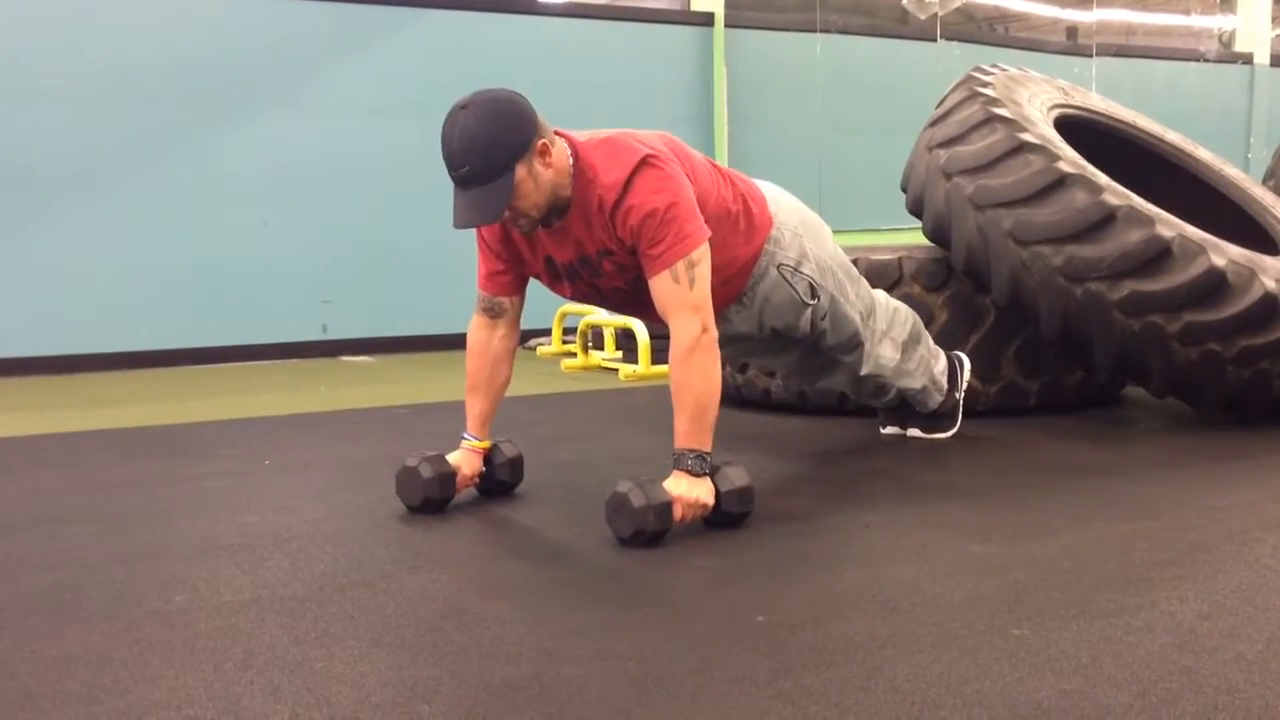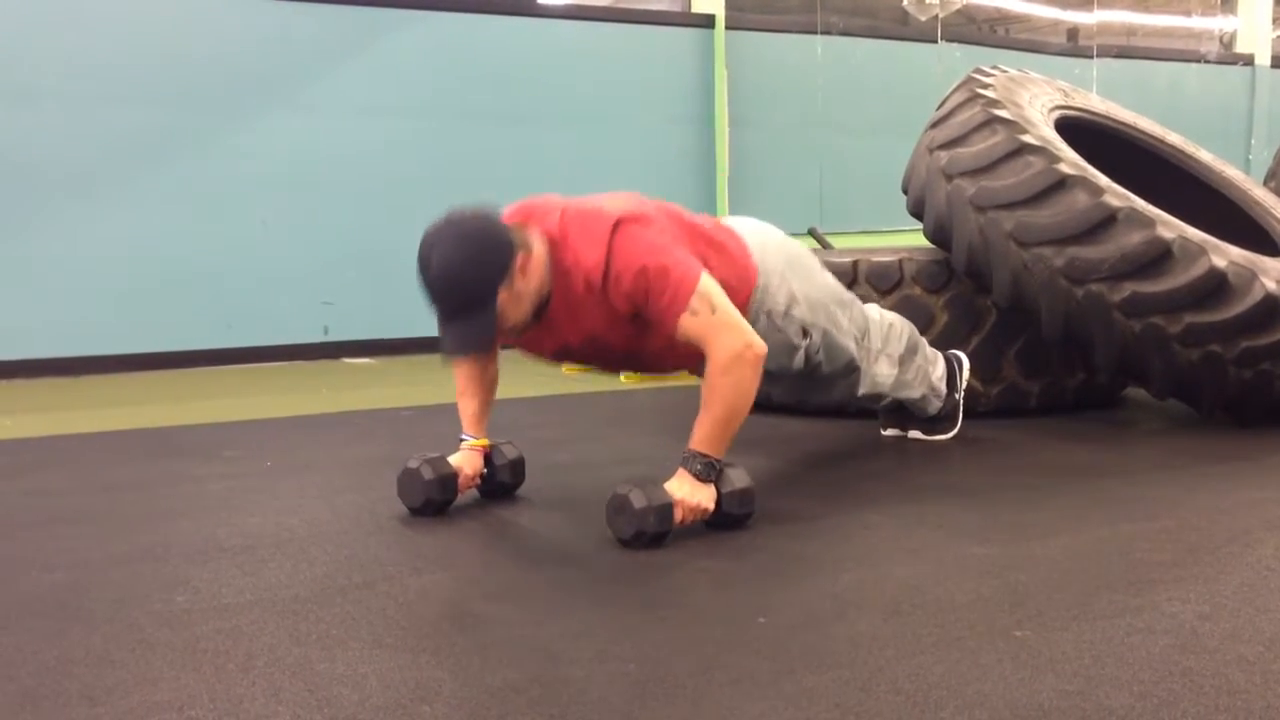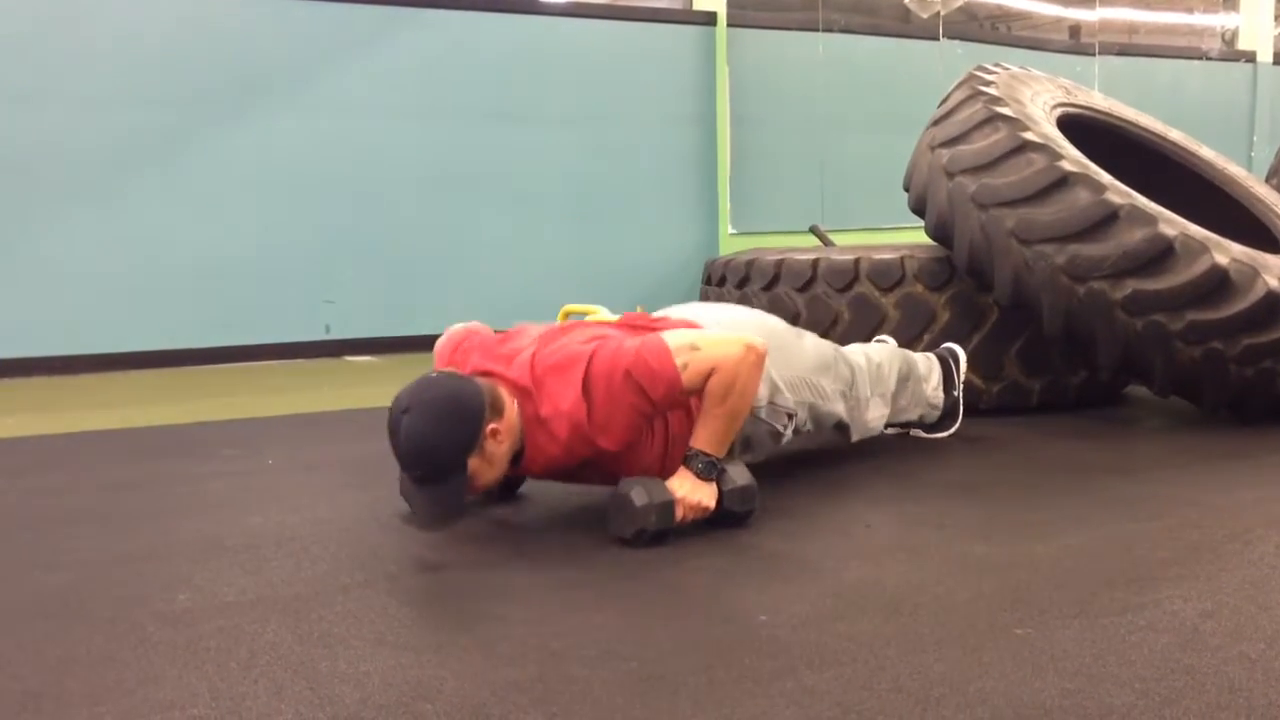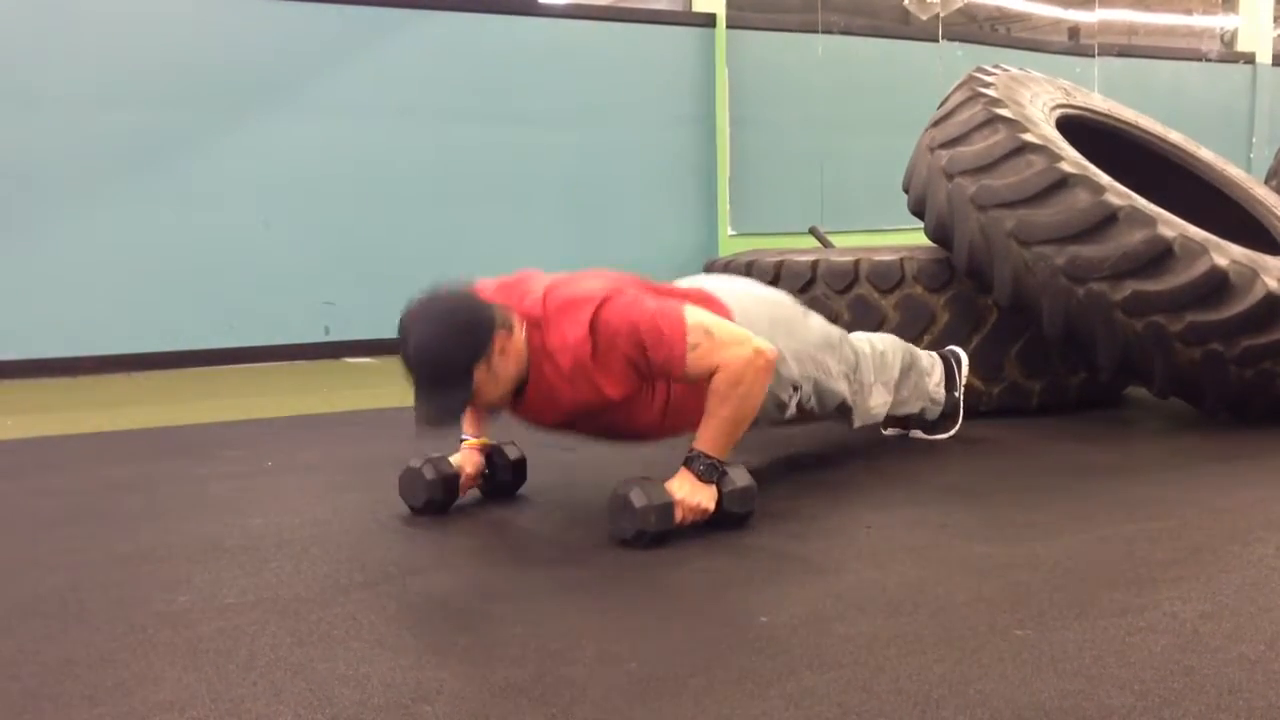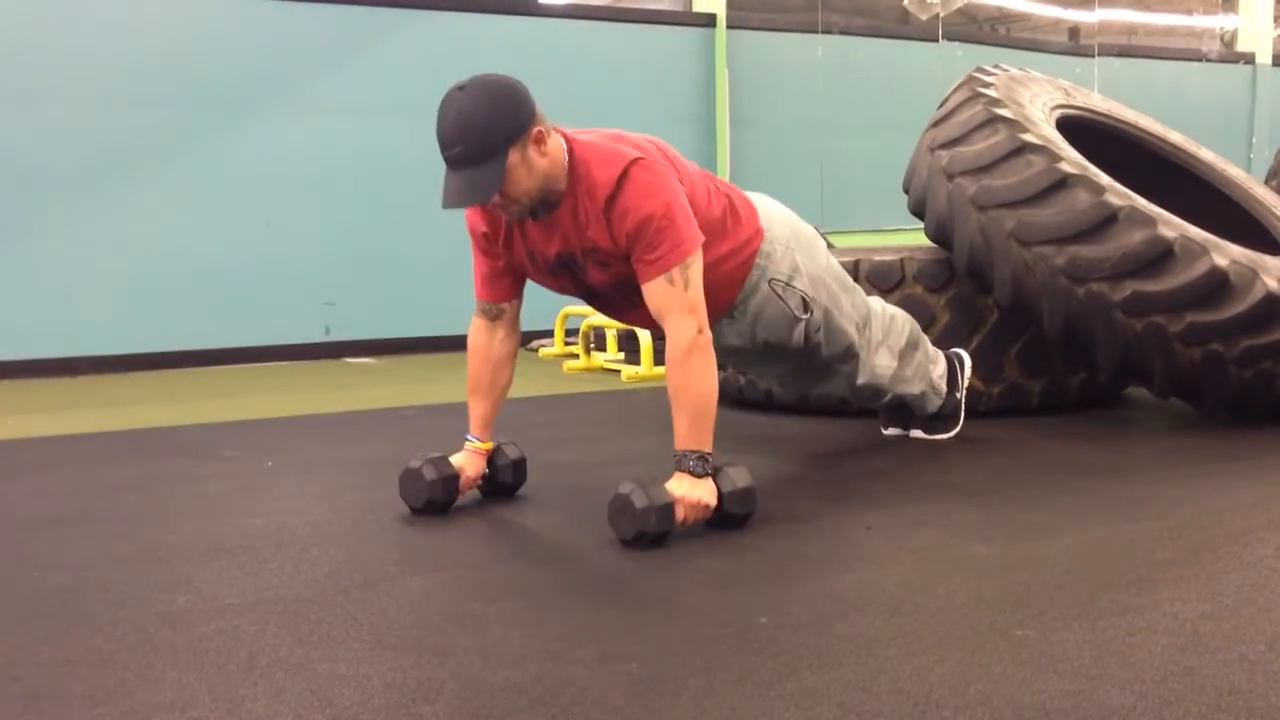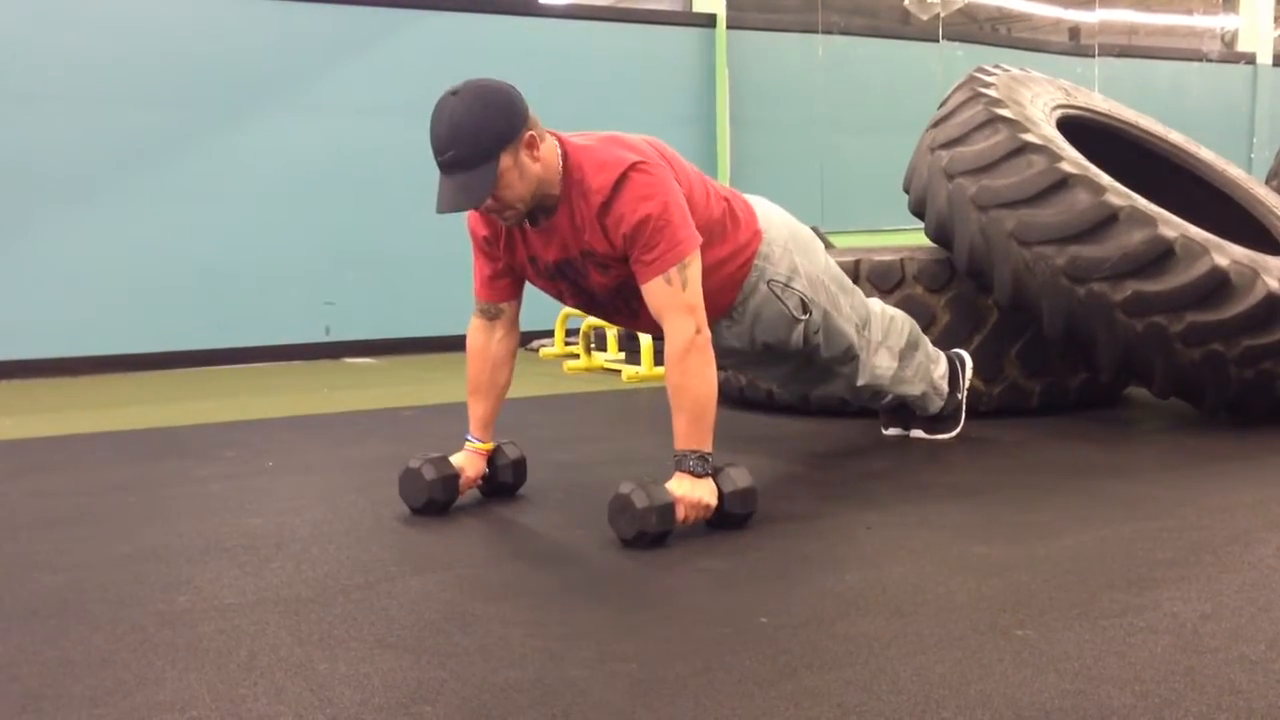
dt=0.4s
person 1, frame 1
left shoulder: (638, 184)
right shoulder: (504, 212)
left elbow: (694, 332)
right elbow: (494, 321)
left wrist: (691, 467)
right wrist: (474, 443)
left hip: (769, 253)
right hip: (710, 295)
left knee: (866, 337)
right knee: (819, 364)
left ankle: (939, 381)
right ankle: (905, 393)
person 1, frame 2
left shoulder: (616, 260)
right shoulder: (492, 275)
left elbow: (742, 351)
right elbow: (471, 350)
left wrist: (699, 471)
right wrist: (473, 439)
left hip: (756, 285)
right hip: (690, 289)
left knee: (861, 351)
right knee: (836, 373)
left ankle: (937, 379)
right ankle: (911, 399)
person 1, frame 3
left shoulder: (585, 400)
right shoulder: (462, 366)
left elbow: (745, 352)
right elbow: (459, 332)
left wrist: (701, 468)
left hip: (742, 373)
right hip: (673, 346)
left knee: (848, 392)
left ankle: (933, 377)
right ankle: (877, 361)
person 1, frame 4
left shoulder: (597, 328)
right shoulder: (478, 327)
left elbow: (754, 358)
left wrist: (701, 470)
right wrist: (472, 443)
left hip: (741, 345)
right hip: (680, 332)
left knee: (854, 380)
left ankle: (936, 380)
right ankle: (913, 394)
person 1, frame 5
left shoulder: (630, 181)
right shoulder: (492, 212)
left elbow: (689, 332)
right elbow: (495, 324)
left wrist: (694, 467)
right wrist: (478, 443)
left hip: (759, 264)
right hip: (695, 295)
left knee: (862, 348)
left ankle: (939, 382)
right ankle: (908, 396)
person 1, frame 6
left shoulder: (626, 183)
right shoulder: (491, 215)
left elbow: (687, 331)
right elbow: (493, 324)
left wrist: (693, 468)
right wrist: (477, 444)
left hip: (758, 267)
right hip: (702, 304)
left knee: (862, 348)
right knee: (821, 372)
left ankle: (941, 380)
right ankle: (911, 393)
